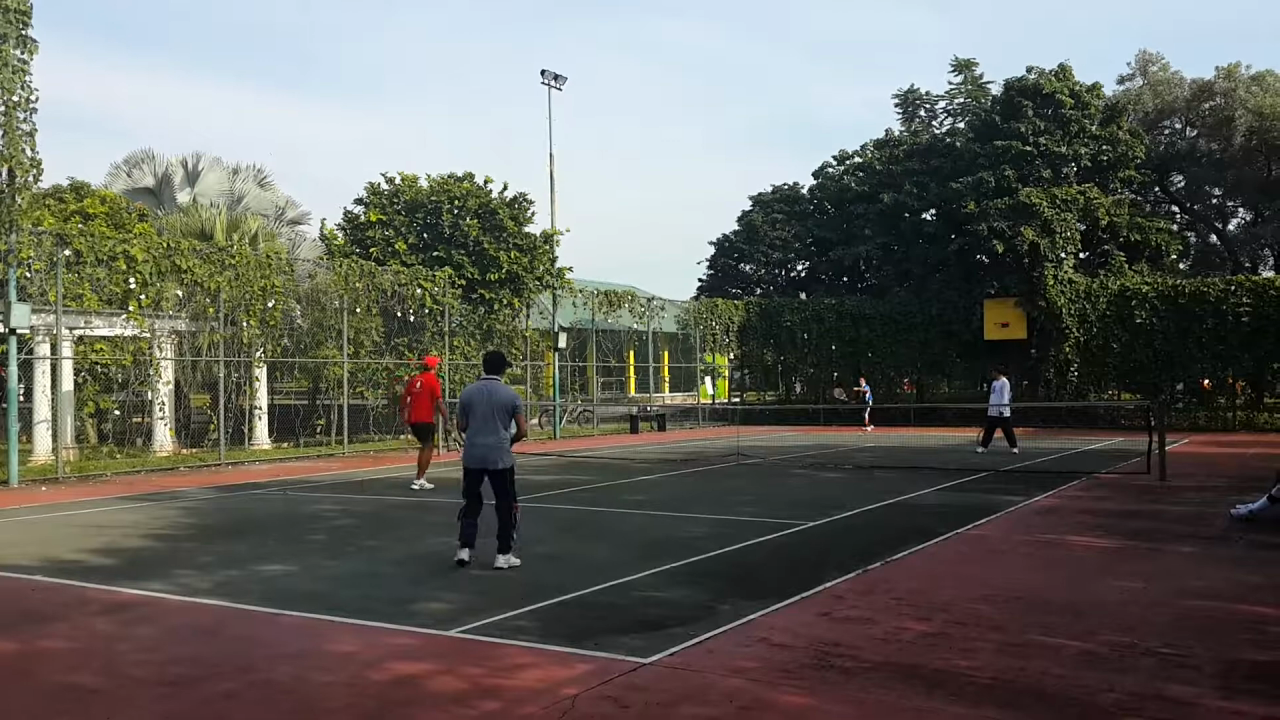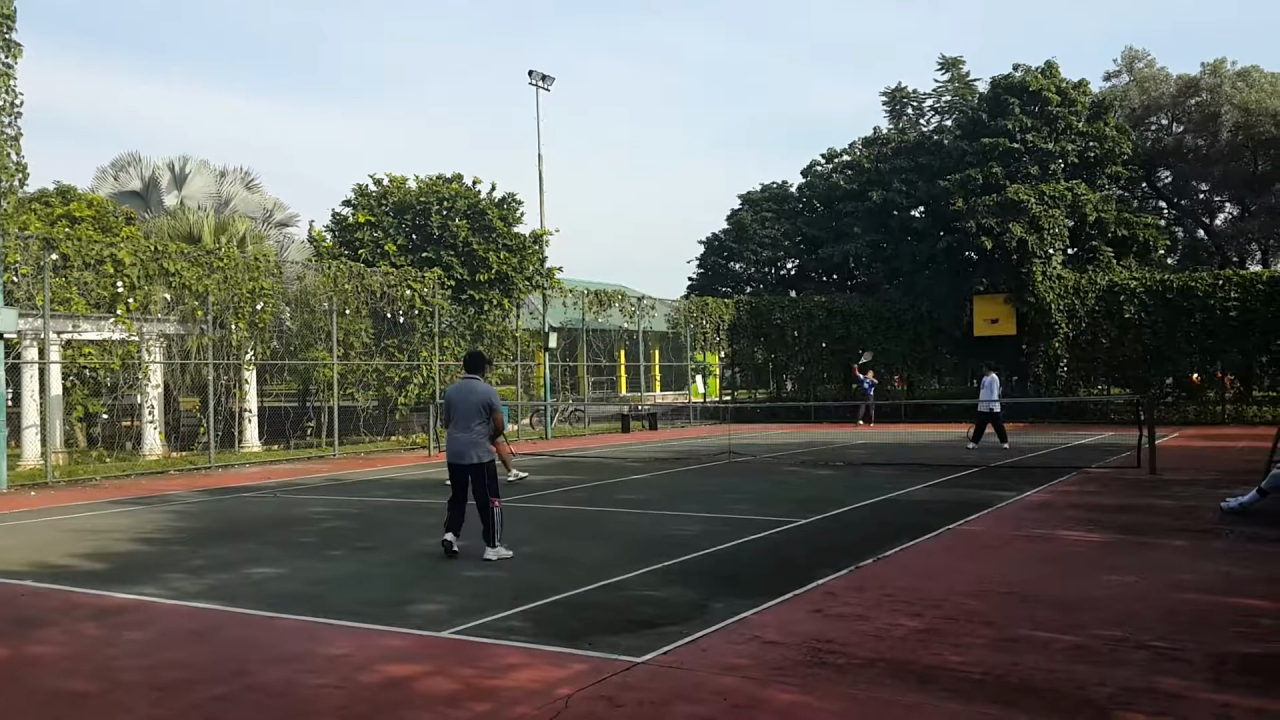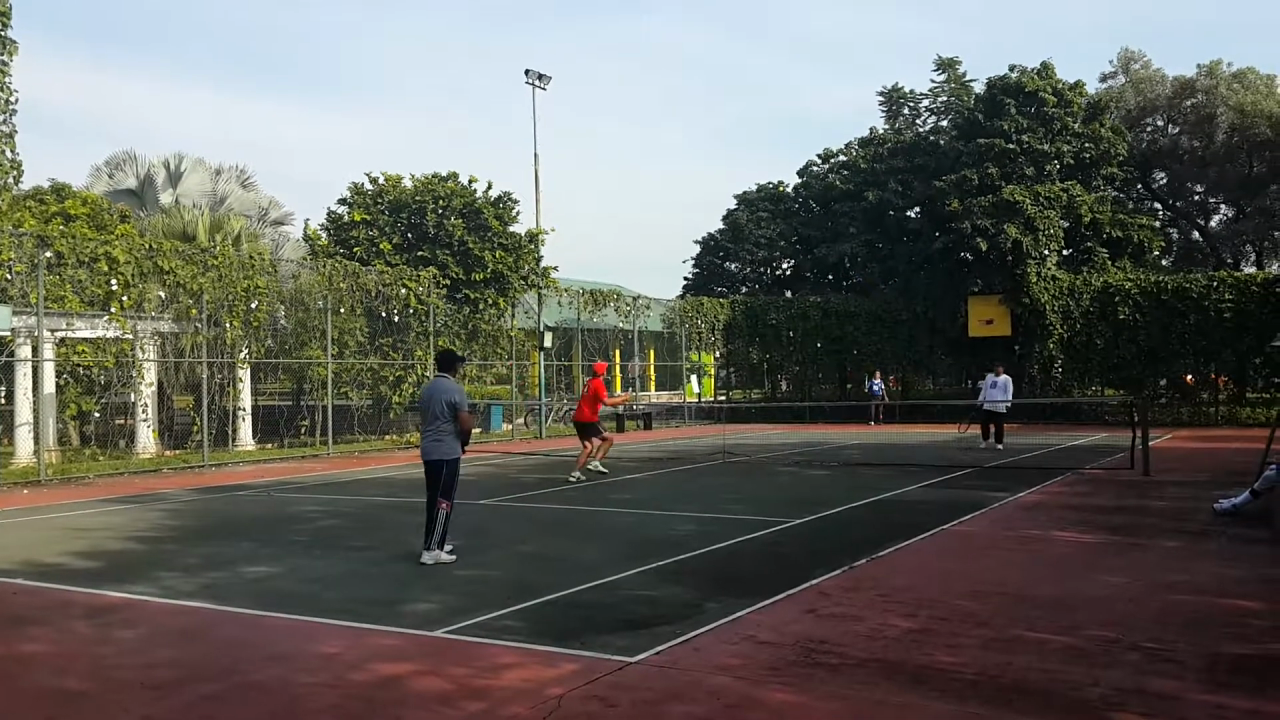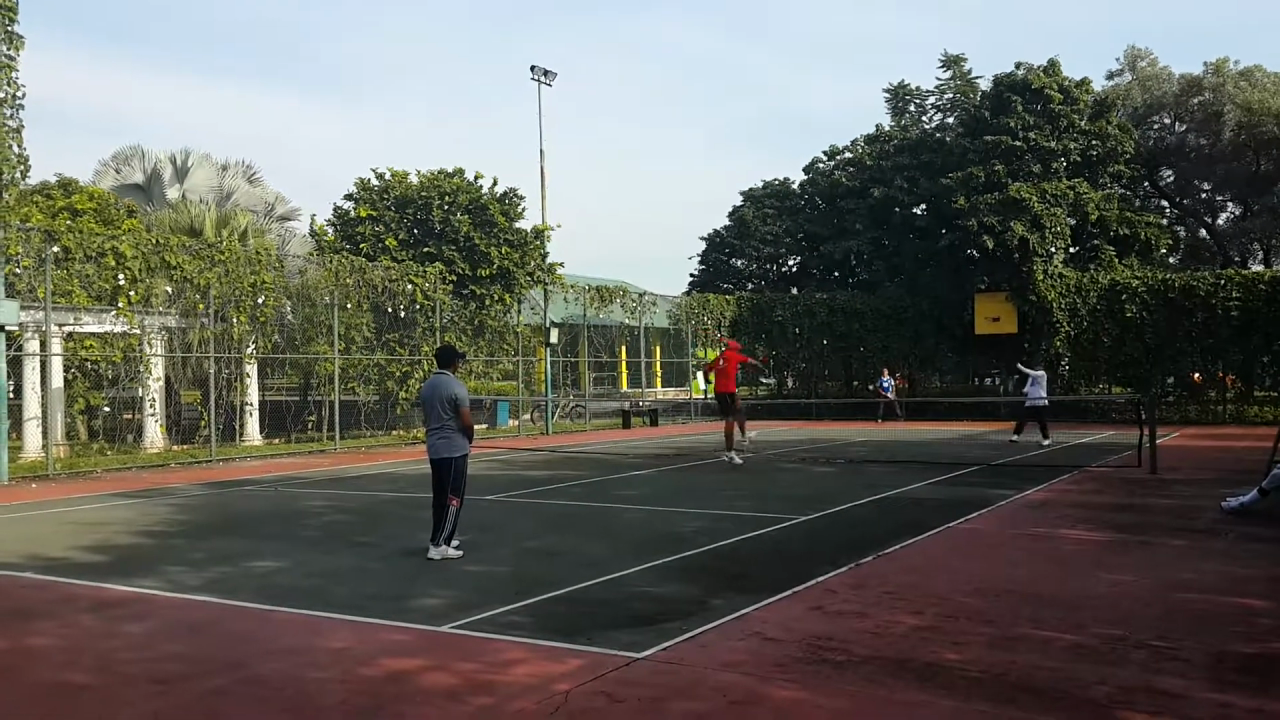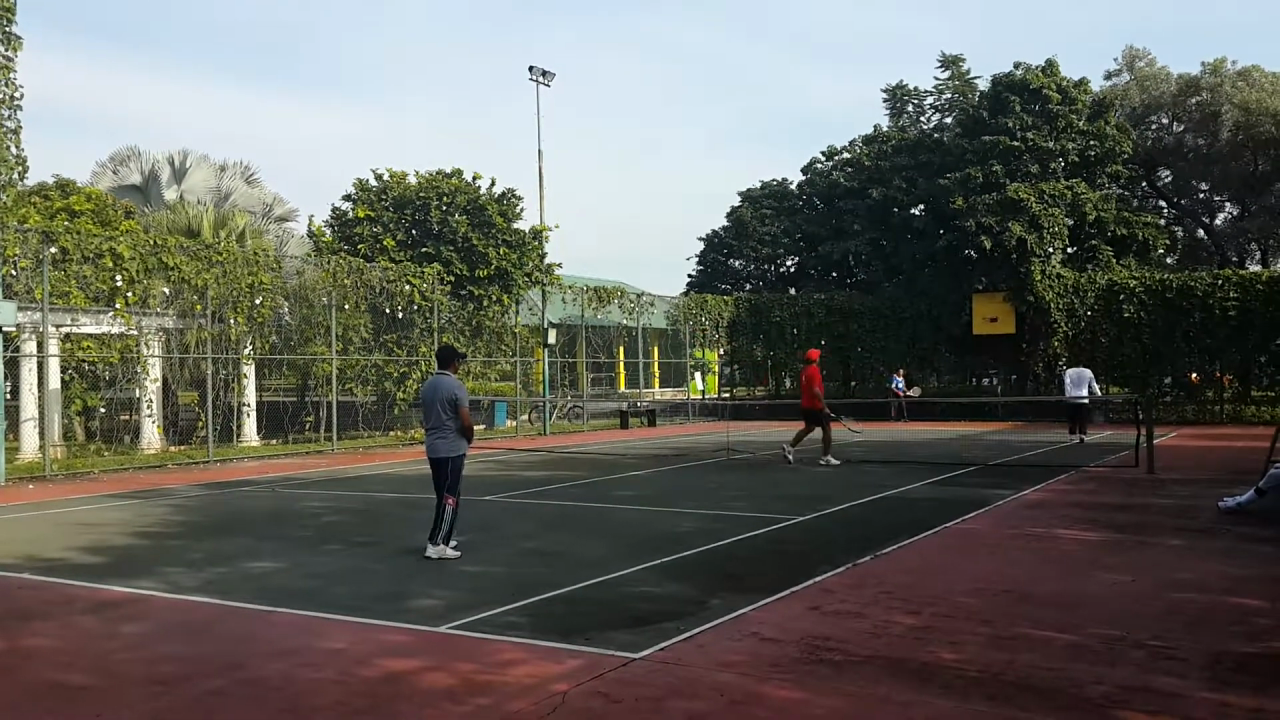
dt=0.7s
person 1, frame 1
left shoulder: (468, 392)
right shoulder: (511, 394)
left elbow: (462, 426)
right elbow: (522, 431)
left hip: (473, 457)
right hip: (501, 458)
left knee: (471, 505)
right knee: (507, 507)
left ankle: (464, 549)
right ankle: (503, 555)
person 1, frame 2
left shoulder: (451, 391)
right shoulder: (489, 391)
left elbow: (446, 423)
right elbow: (499, 426)
right wrist: (489, 439)
left hip: (454, 454)
right hip: (480, 454)
left knee: (457, 498)
right knee: (489, 500)
left ankle: (450, 534)
right ankle: (493, 547)
person 1, frame 3
left shoulder: (425, 389)
right shoulder: (455, 390)
right elbow: (466, 425)
right wrist: (464, 441)
left hip: (428, 451)
right hip: (447, 452)
left knee: (434, 500)
right knee: (443, 501)
left ankle: (434, 543)
right ankle: (431, 550)
person 1, frame 4
left shoulder: (426, 386)
right shoulder: (456, 386)
right elbow: (467, 422)
right wrist: (469, 440)
left hip: (434, 448)
right hip: (454, 449)
left knee: (440, 496)
right knee: (453, 498)
left ankle: (441, 538)
right ankle: (438, 545)
person 1, frame 5
left shoulder: (427, 386)
right shoulder: (456, 386)
right elbow: (466, 422)
right wrist: (469, 440)
left hip: (433, 448)
right hip: (452, 449)
left knee: (443, 496)
right knee: (449, 498)
left ankle: (441, 540)
right ankle: (436, 545)
